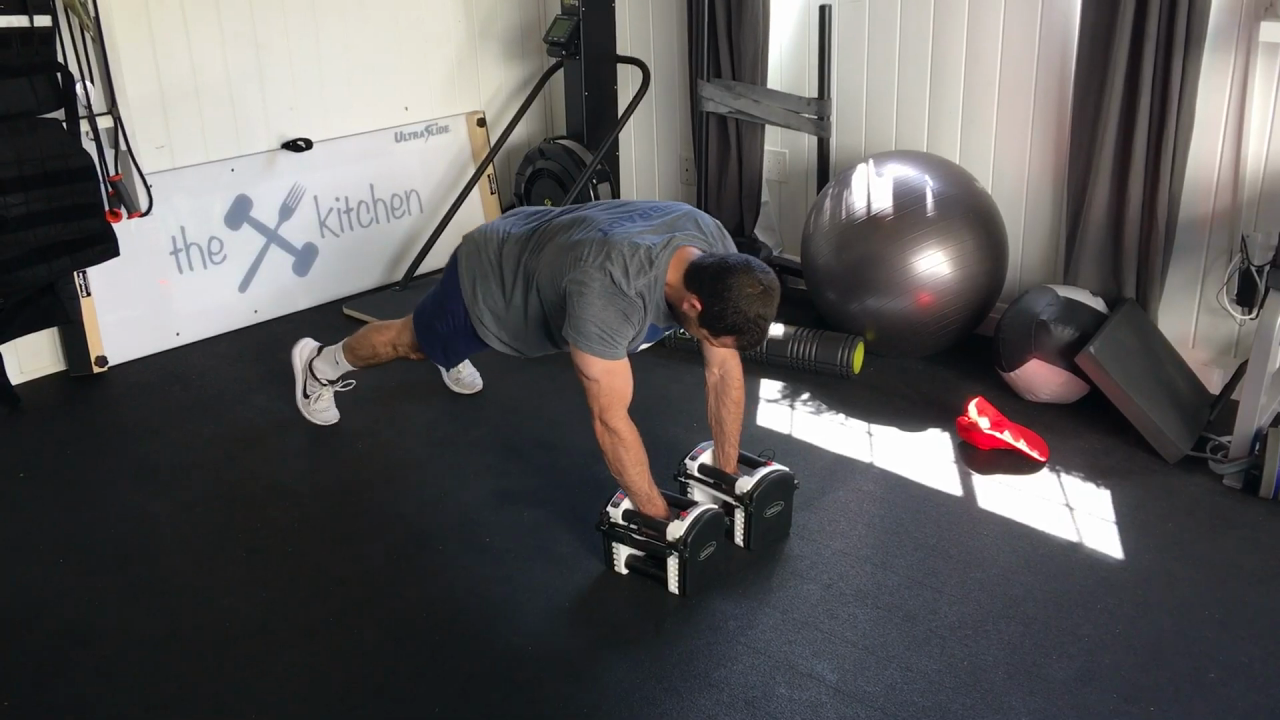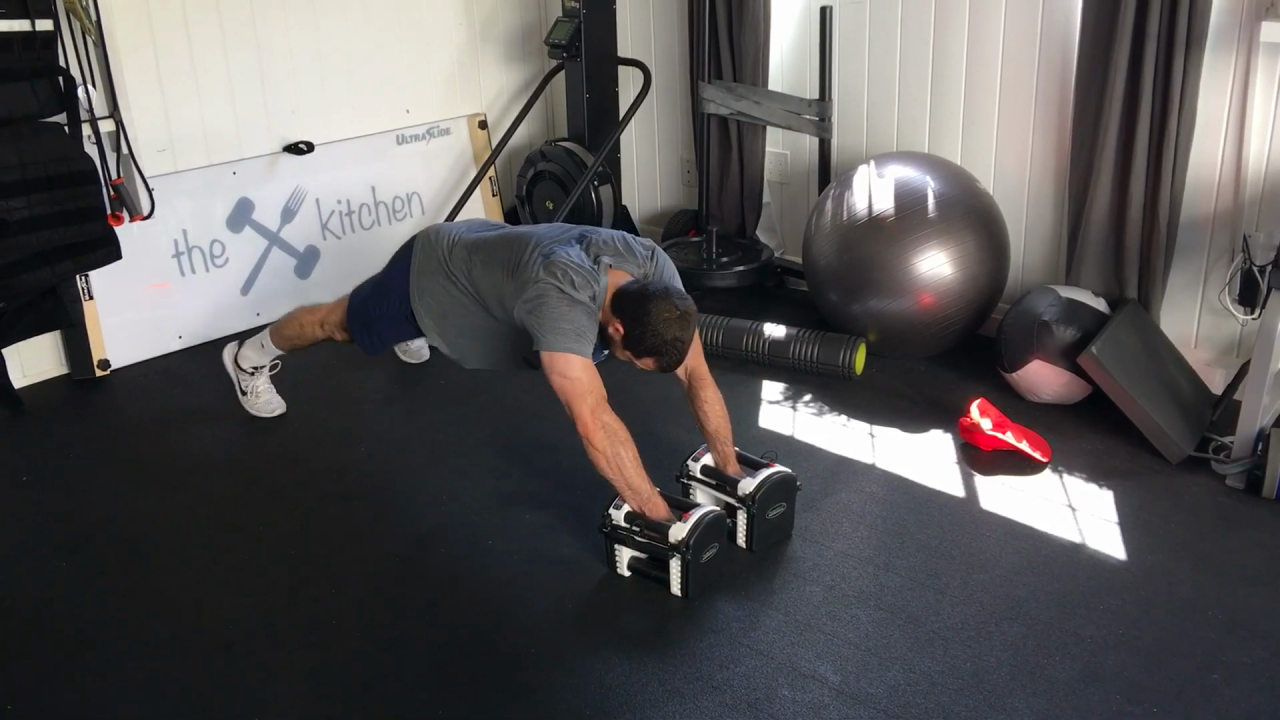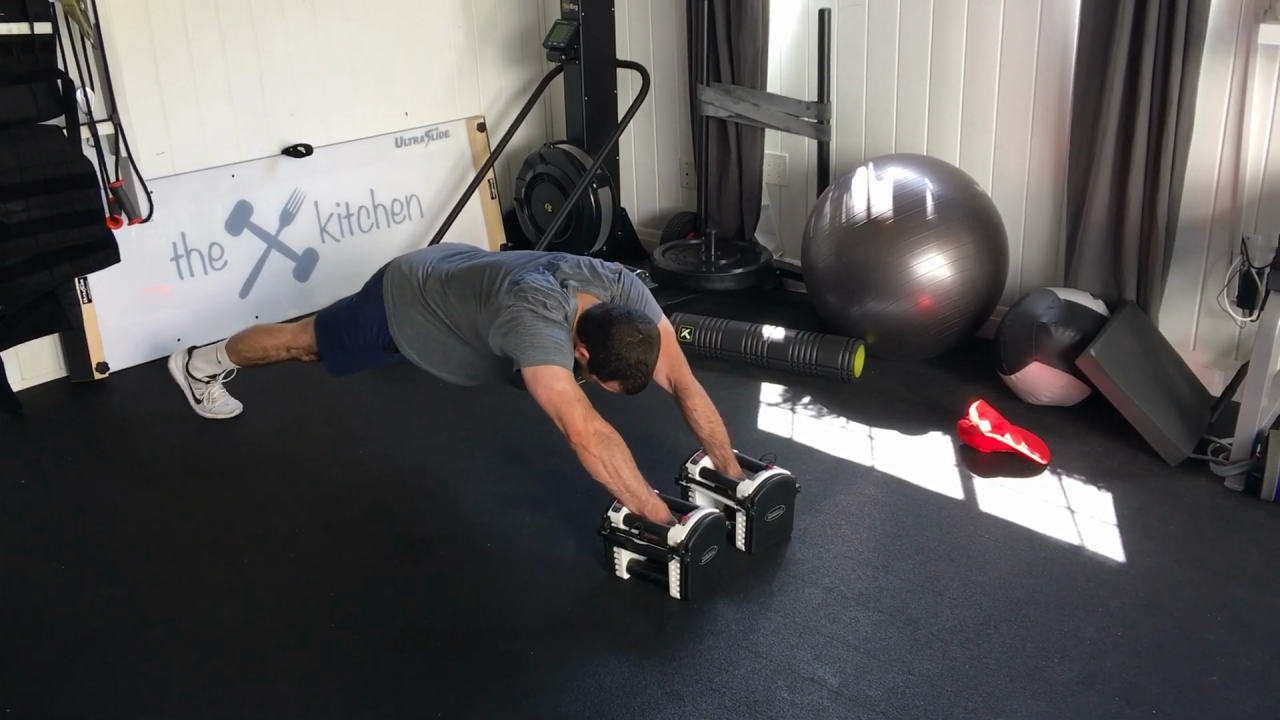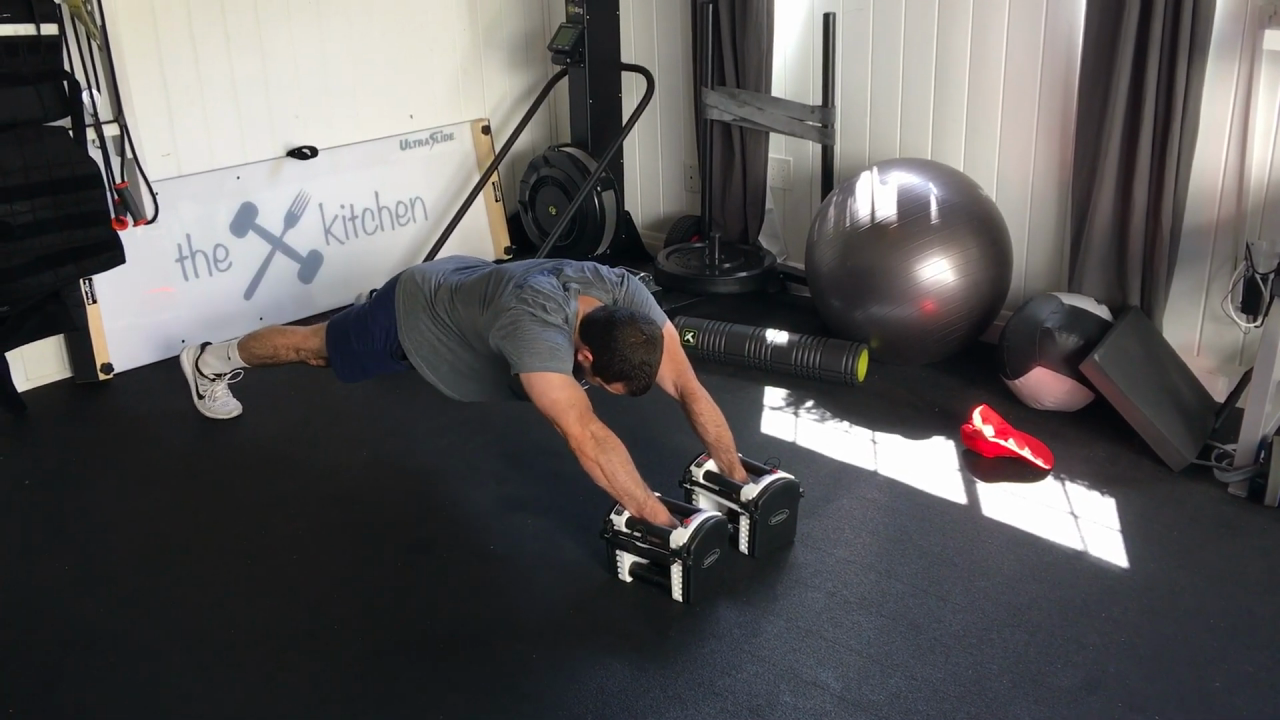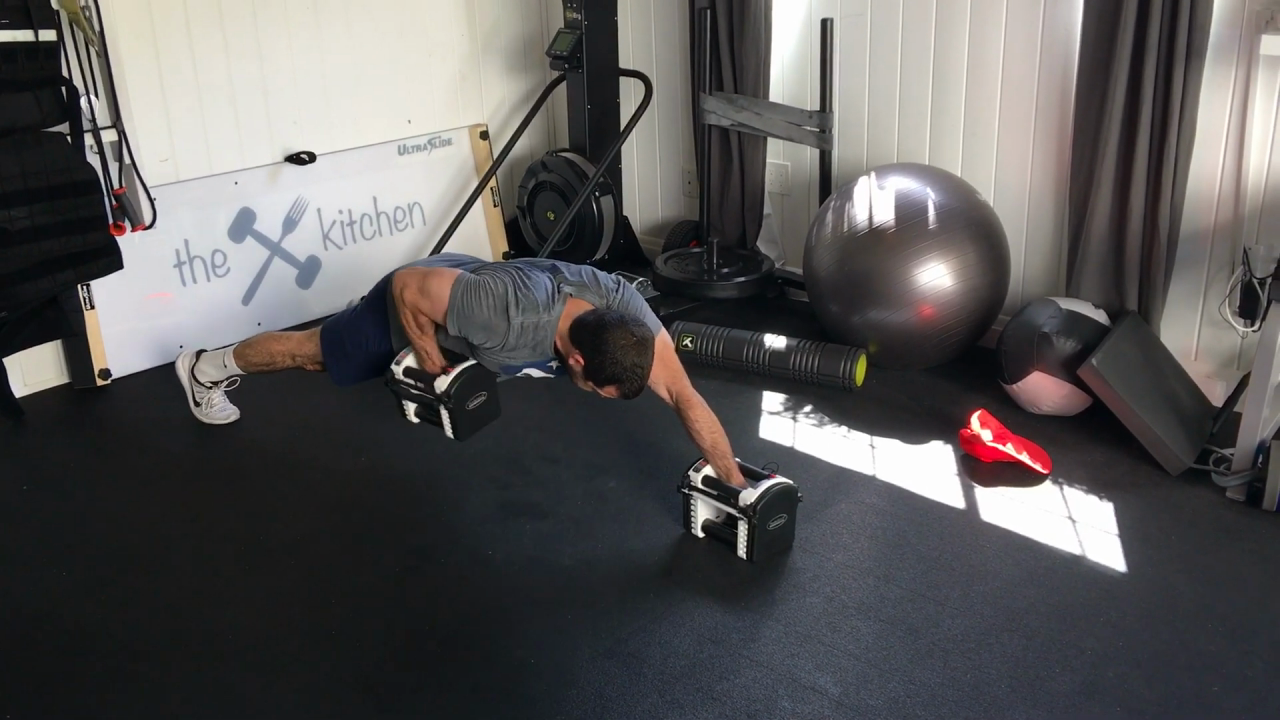
dt=1s
person 1, frame 1
left shoulder: (715, 248)
right shoulder: (608, 289)
left elbow: (724, 370)
right elbow: (611, 421)
left wrist: (728, 476)
right wrist: (660, 521)
left hip: (534, 246)
right hip: (488, 274)
right knee: (413, 341)
left ankle: (453, 359)
right ankle: (321, 365)
person 1, frame 2
left shoulder: (654, 268)
right shoulder: (563, 301)
left elbow: (697, 375)
right elbow: (594, 424)
left wrist: (732, 473)
right wrist: (660, 518)
left hip: (482, 254)
right hip: (434, 266)
right knee: (345, 321)
left ankle: (408, 331)
right ankle: (251, 353)
person 1, frame 3
left shoulder: (626, 290)
right shoulder: (536, 322)
left elbow: (684, 384)
right elbow: (586, 435)
left wrist: (732, 474)
right wrist: (662, 522)
left hip: (456, 271)
right hip: (406, 295)
right knee: (307, 342)
left ankle: (388, 353)
right ankle: (204, 363)
person 1, frame 4
left shoulder: (628, 297)
right shoulder: (538, 327)
left elbow: (690, 389)
right elbow: (587, 438)
left wrist: (739, 479)
right wrist: (665, 525)
left hip: (465, 287)
right hip: (416, 311)
right knee: (315, 345)
left ankle: (372, 307)
right ankle: (212, 360)
person 1, frame 5
left shoulder: (620, 304)
right shoulder: (505, 314)
left elbow: (682, 394)
right elbow: (407, 287)
left wrist: (735, 483)
right wrist: (436, 370)
left hip: (454, 290)
right hip: (408, 305)
right knee: (312, 353)
right ankle: (209, 366)
